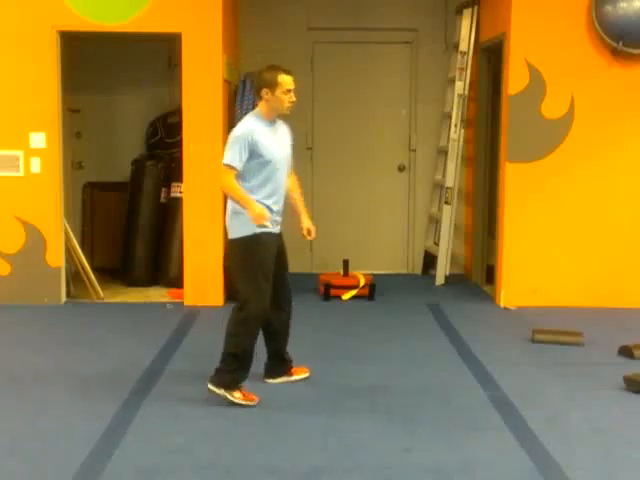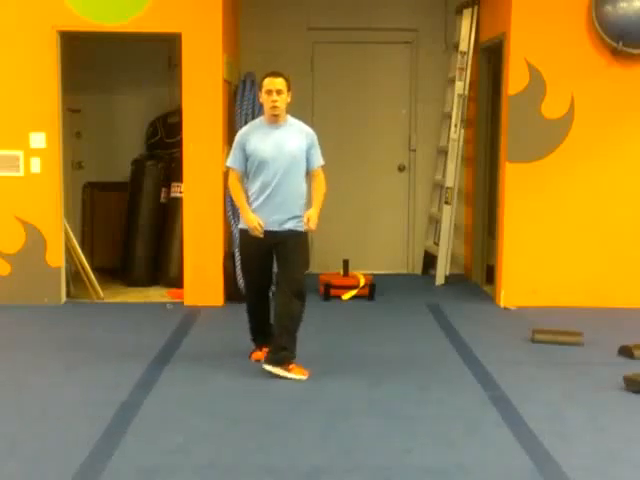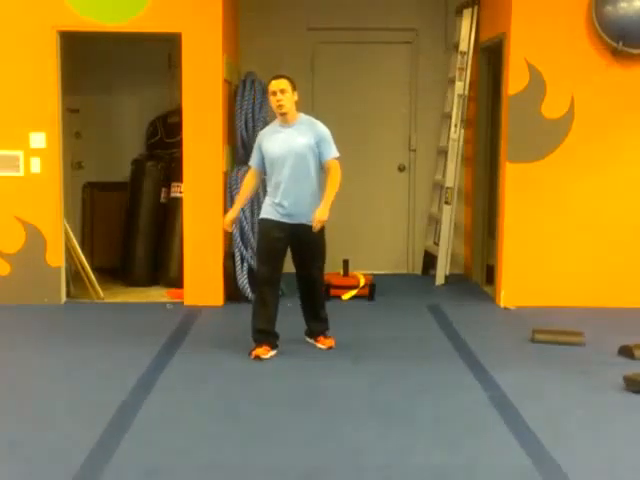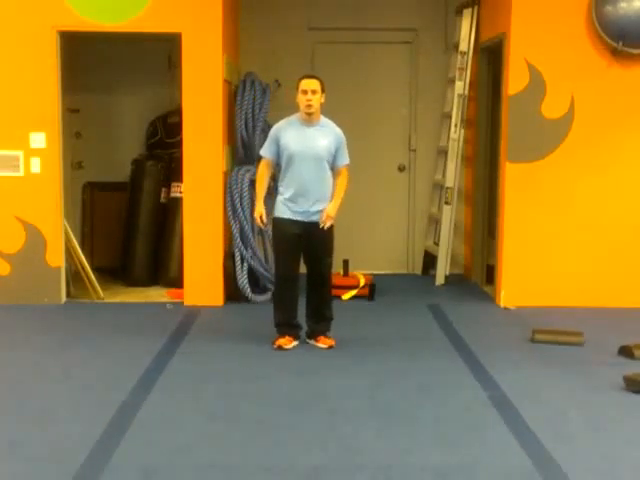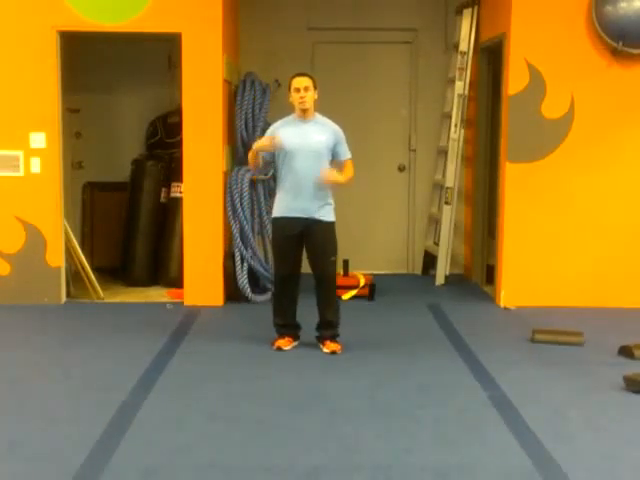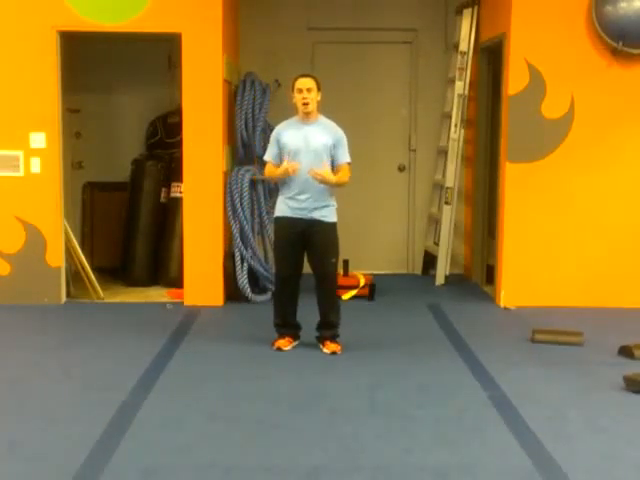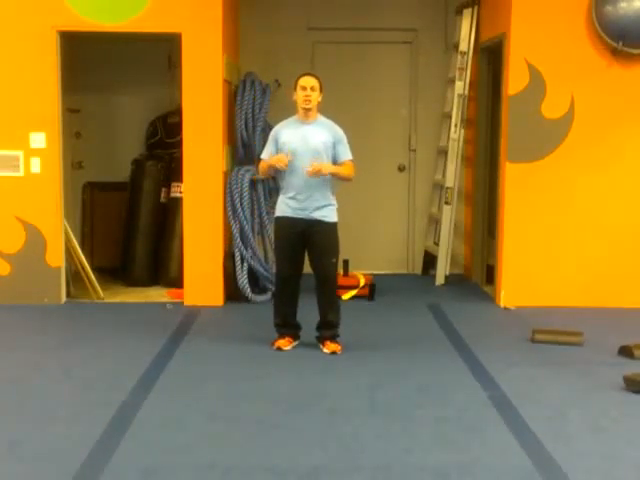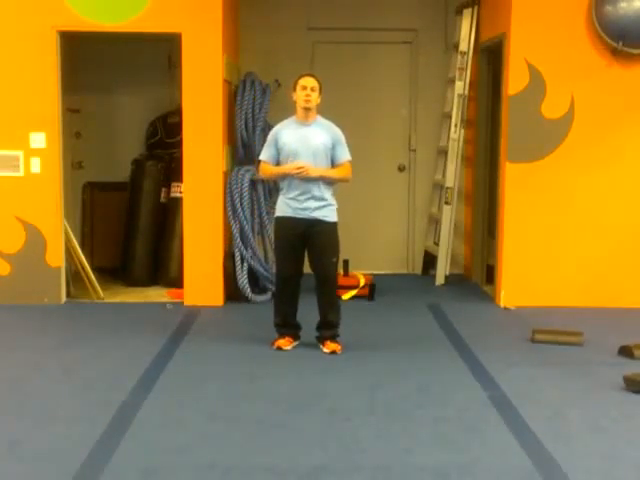
dt=0.5s
person 1, frame 1
left shoulder: (283, 130)
right shoulder: (246, 131)
left elbow: (289, 178)
right elbow: (227, 178)
left wrist: (303, 214)
right wrist: (251, 207)
left hip: (271, 229)
right hip: (250, 229)
left knee: (279, 300)
right knee: (252, 303)
left ankle: (278, 365)
right ankle: (227, 378)
person 1, frame 2
left shoulder: (305, 134)
right shoulder: (246, 135)
left elbow: (317, 177)
right elbow: (235, 179)
left wrist: (314, 209)
right wrist: (247, 214)
left hip: (294, 226)
right hip: (256, 227)
left knee: (293, 290)
right knee: (256, 289)
left ankle: (282, 358)
right ankle: (262, 342)
person 1, frame 3
left shoulder: (316, 130)
right shoulder: (265, 136)
left elbow: (334, 171)
right elbow: (254, 175)
left wrist: (325, 206)
right wrist: (235, 209)
left hip: (308, 219)
right hip: (273, 217)
left knee: (312, 279)
right knee: (266, 279)
left ankle: (318, 330)
right ankle: (265, 340)
person 1, frame 4
left shoulder: (334, 134)
right shoulder: (280, 129)
left elbow: (341, 175)
right elbow: (265, 167)
left wrist: (334, 205)
right wrist: (259, 203)
left hip: (320, 217)
right hip: (285, 216)
left knee: (320, 275)
right knee: (285, 275)
left ankle: (319, 330)
right ankle: (287, 331)
person 1, frame 5
left shoulder: (332, 130)
right shoulder: (278, 129)
left elbow: (348, 167)
right elbow: (254, 164)
left wrist: (339, 176)
right wrist: (256, 148)
left hip: (321, 215)
right hip: (285, 214)
left knee: (326, 275)
right knee: (285, 275)
left ankle: (328, 334)
right ankle: (286, 332)
person 1, frame 6
left shoulder: (333, 132)
right shoulder: (281, 131)
left elbow: (345, 174)
right elbow: (268, 171)
left wrist: (329, 178)
right wrist: (281, 171)
left hip: (322, 216)
right hip: (287, 215)
left knee: (326, 276)
right knee: (286, 276)
left ankle: (328, 335)
right ankle: (287, 332)
person 1, frame 7
left shoulder: (333, 131)
right shoulder: (280, 130)
left elbow: (349, 172)
right elbow: (262, 170)
left wrist: (328, 168)
right wrist: (273, 162)
left hip: (323, 216)
right hip: (288, 214)
left knee: (327, 277)
right knee: (286, 276)
left ankle: (328, 334)
right ankle: (287, 332)
person 1, frame 8
left shoulder: (332, 132)
right shoulder: (279, 131)
left elbow: (346, 173)
right elbow: (263, 170)
left wrist: (318, 172)
right wrist: (285, 170)
left hip: (323, 216)
right hip: (288, 215)
left knee: (326, 276)
right knee: (286, 276)
left ankle: (328, 335)
right ankle: (287, 332)
